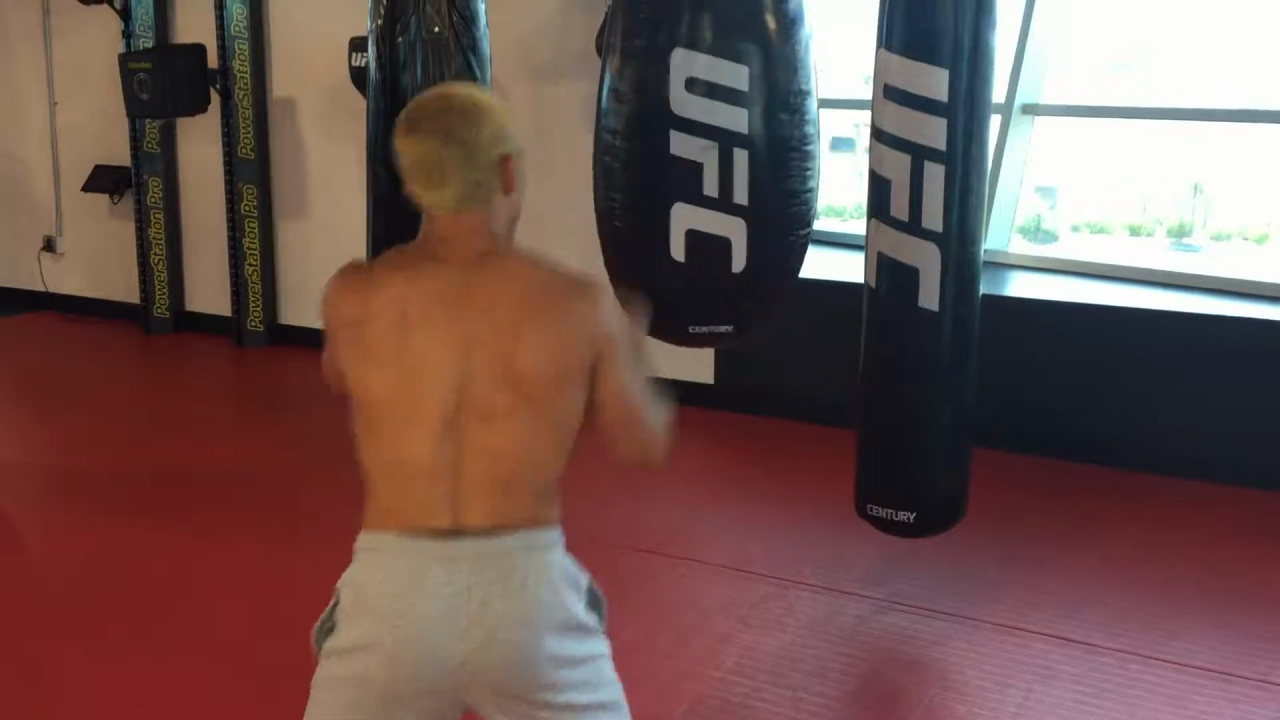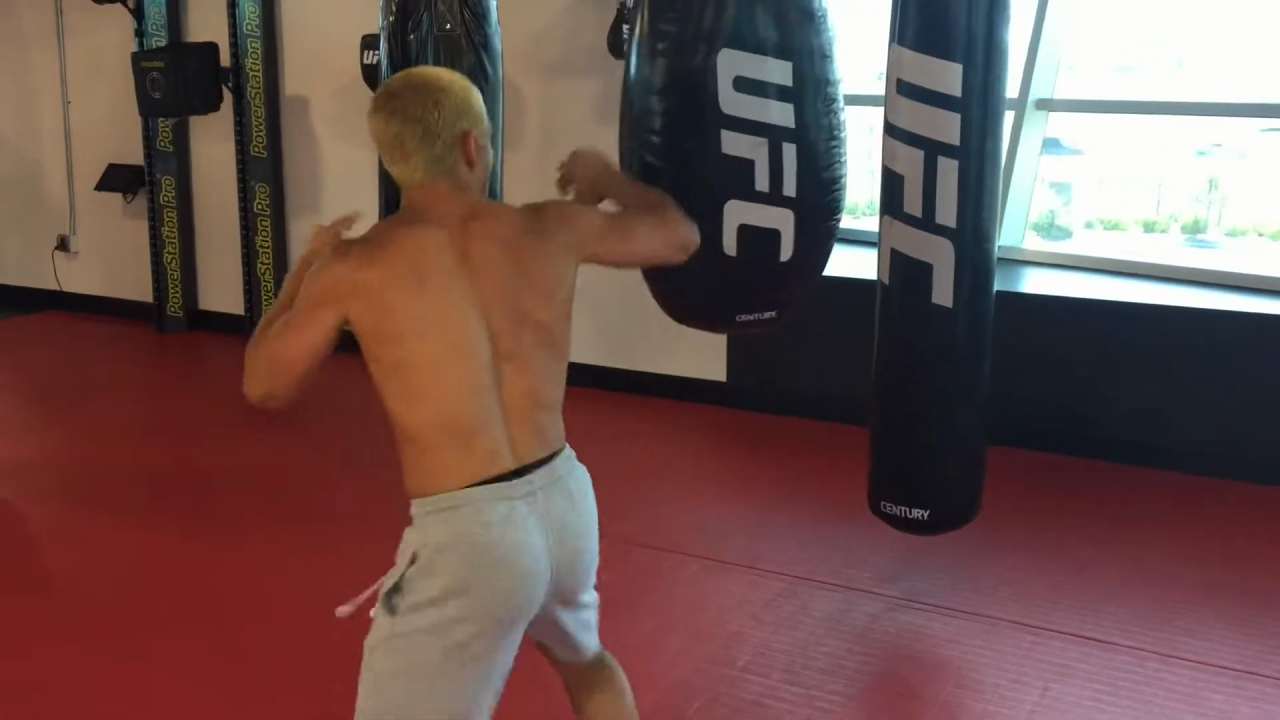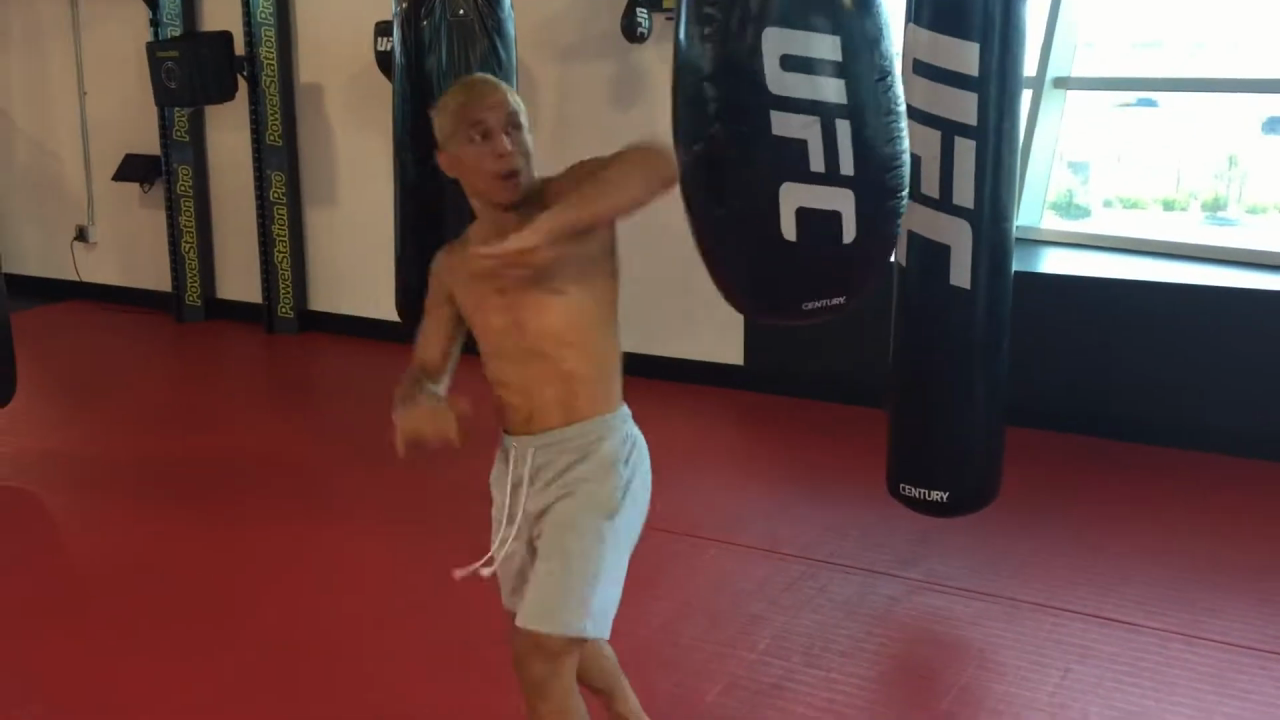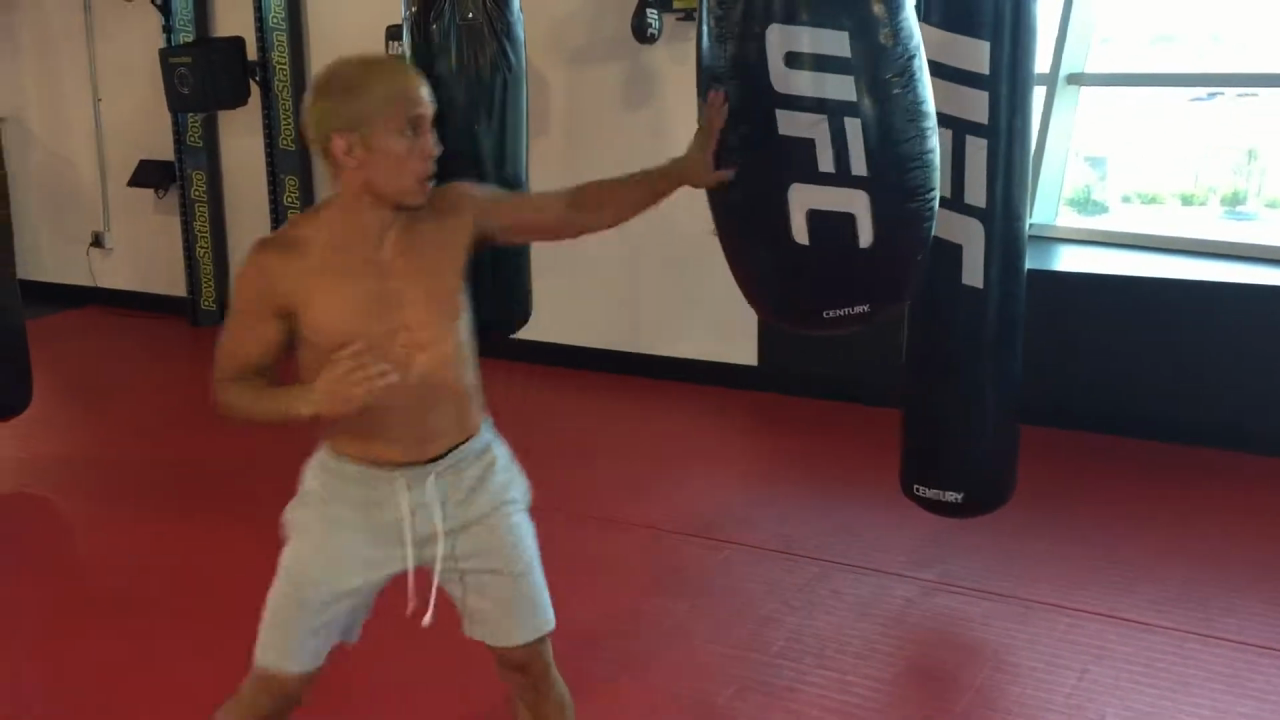
dt=0.5s
person 1, frame 1
left shoulder: (352, 294)
right shoulder: (578, 303)
right elbow: (643, 446)
right wrist: (628, 351)
left hip: (394, 591)
right hip: (527, 590)
person 1, frame 2
left shoulder: (353, 267)
right shoulder: (549, 230)
left elbow: (263, 386)
right elbow: (680, 238)
left wrist: (308, 266)
right wrist: (606, 181)
left hip: (467, 537)
right hip: (564, 505)
right knee: (584, 660)
person 1, frame 3
left shoulder: (576, 203)
right shoulder: (452, 264)
left elbow: (660, 164)
right elbow: (425, 373)
left wrist: (548, 226)
right wrist: (414, 407)
left hip: (598, 459)
right hip: (519, 464)
left knee: (542, 665)
right knee: (561, 631)
person 1, frame 4
left shoulder: (453, 213)
right shoulder: (276, 263)
left elbow: (571, 212)
right elbow: (230, 384)
left wrist: (687, 168)
right wrist: (309, 398)
left hip: (472, 478)
right hip: (353, 490)
left knee: (527, 658)
